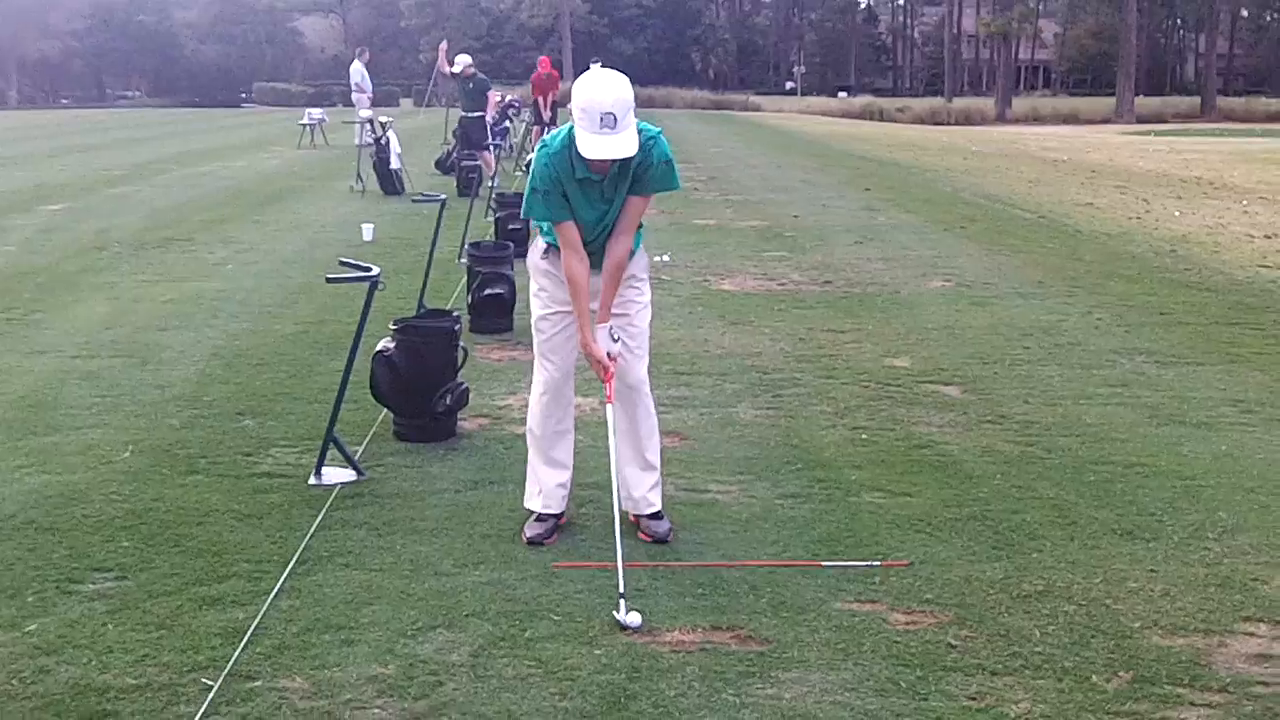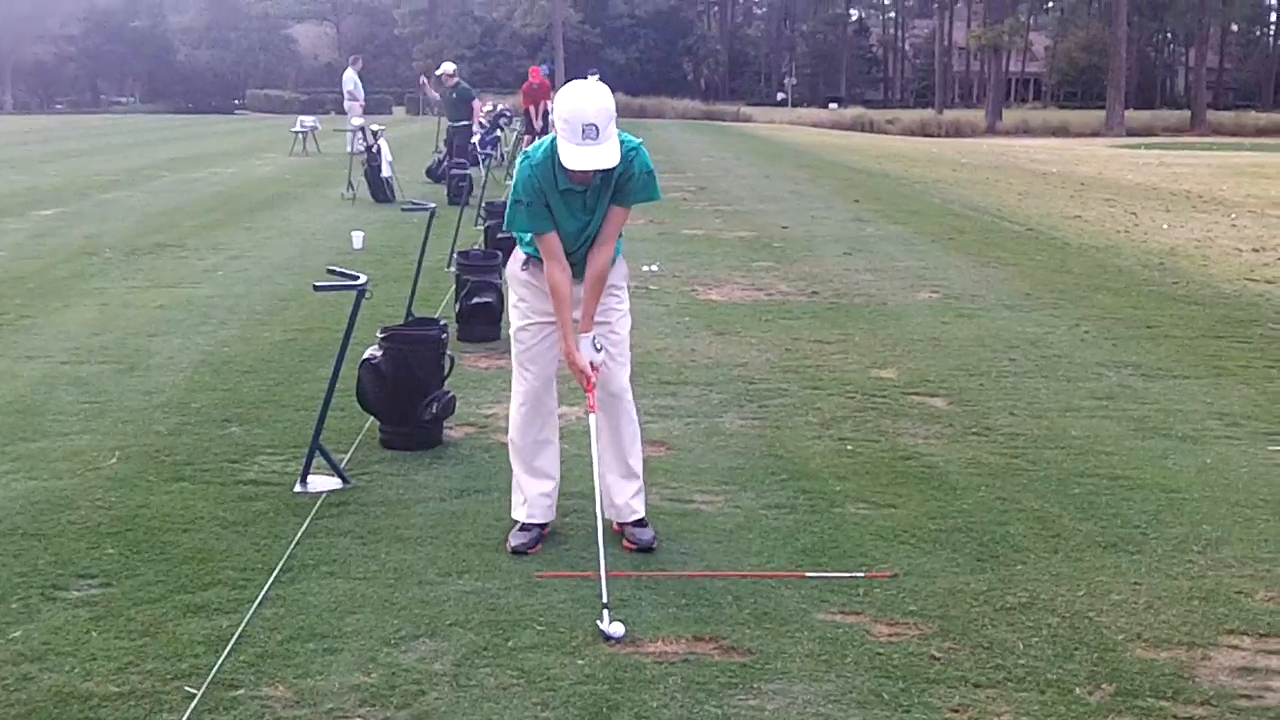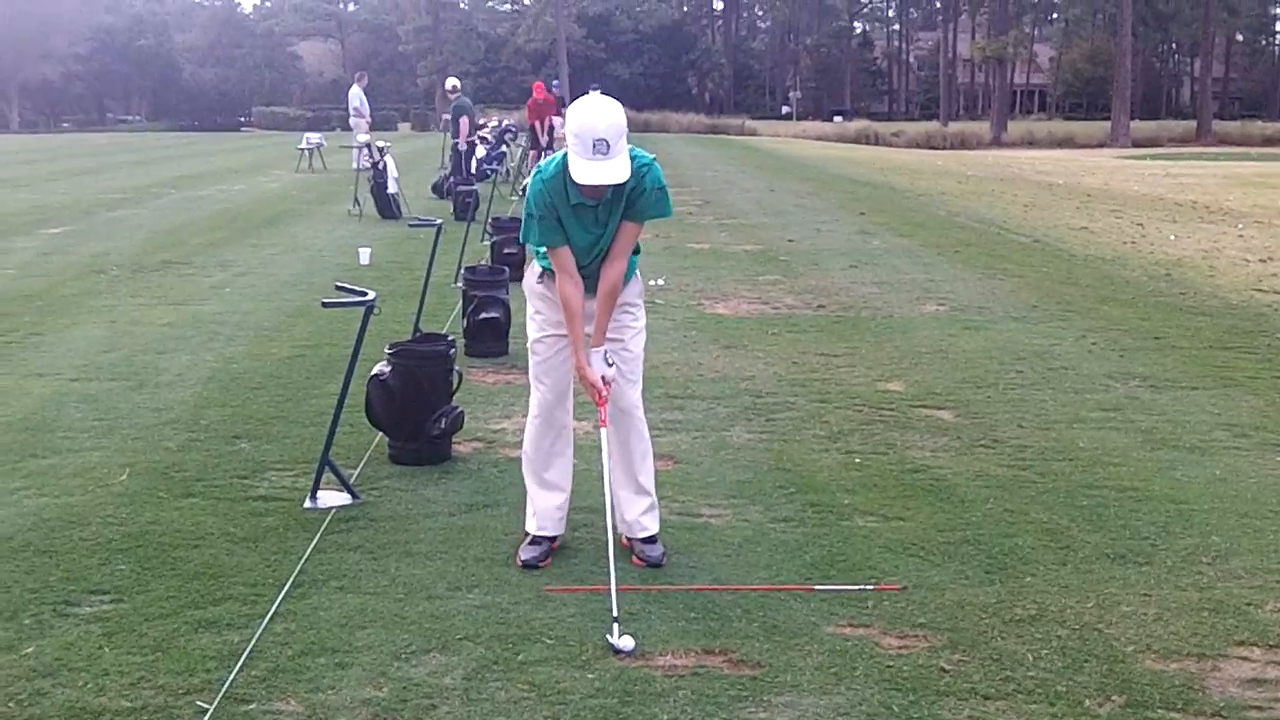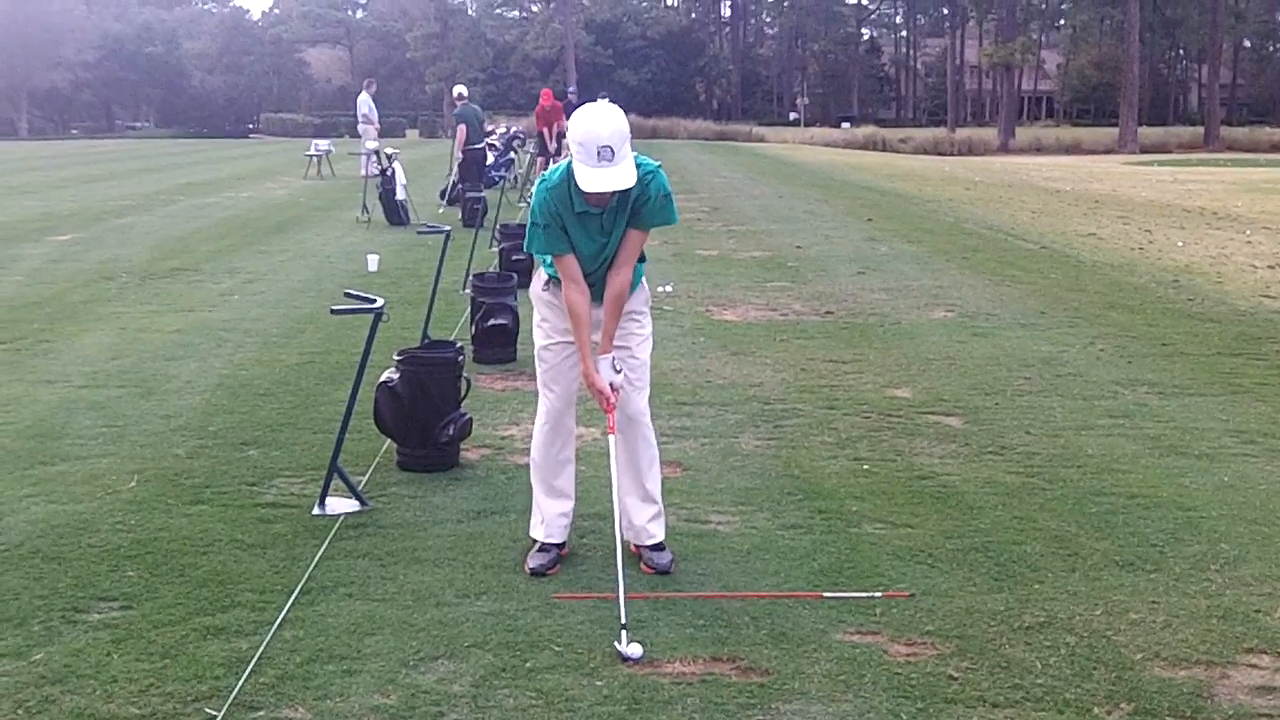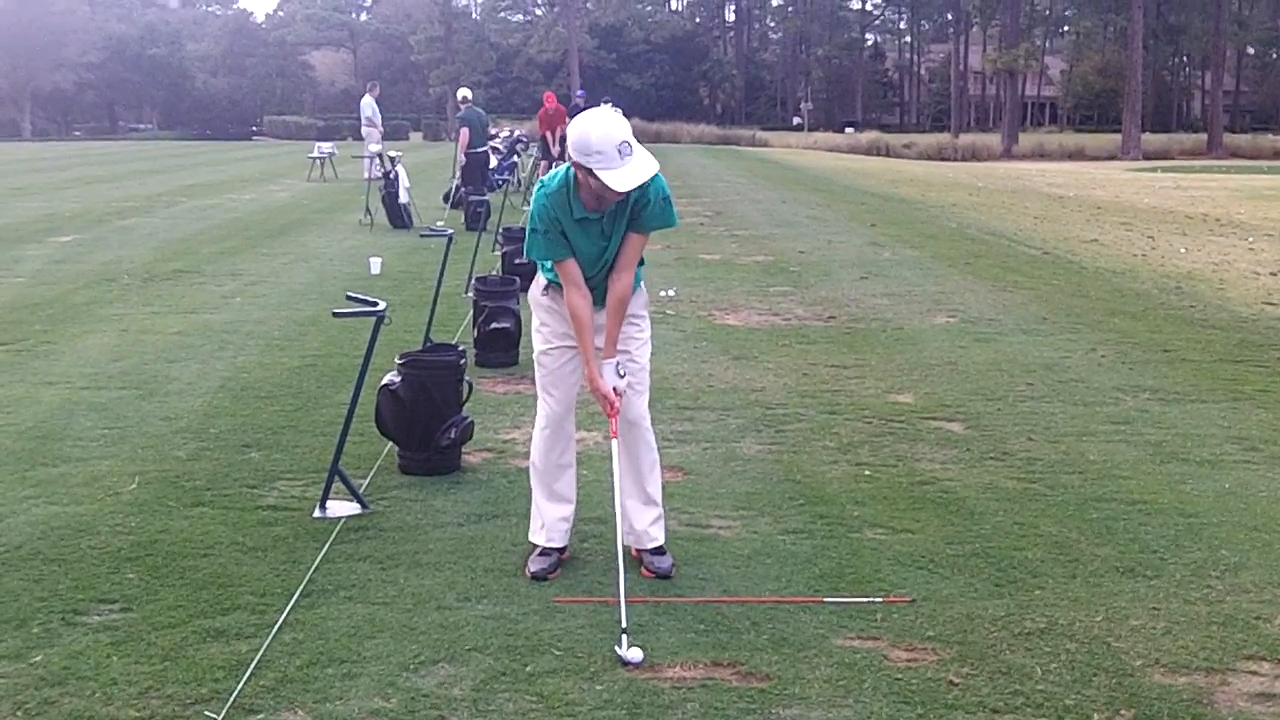
dt=0.4s
person 1, frame 1
left shoulder: (651, 148)
right shoulder: (551, 157)
left elbow: (621, 239)
right elbow: (573, 252)
left wrist: (605, 320)
right wrist: (586, 333)
left hip: (624, 266)
right hip: (558, 265)
left knee: (633, 379)
right knee: (552, 379)
left ankle: (645, 501)
right ankle: (548, 502)
person 1, frame 2
left shoulder: (632, 158)
right shoulder: (533, 169)
left elbow: (602, 249)
right elbow: (555, 262)
left wrist: (587, 331)
right wrist: (569, 343)
left hip: (605, 275)
right hip: (537, 276)
left knee: (615, 387)
right knee: (532, 389)
left ankle: (629, 509)
right ankle: (533, 513)
person 1, frame 3
left shoulder: (644, 174)
right shoulder: (546, 183)
left elbow: (615, 264)
right elbow: (568, 276)
left wrist: (600, 344)
right wrist: (581, 357)
left hip: (619, 292)
right hip: (553, 290)
left knee: (626, 403)
right knee: (547, 403)
left ankle: (640, 525)
right ankle: (544, 526)
person 1, frame 4
left shoulder: (649, 181)
right shoulder: (550, 192)
left elbow: (620, 271)
right elbow: (574, 285)
left wrist: (608, 353)
right wrist: (588, 365)
left hip: (626, 299)
right hip: (558, 299)
left knee: (634, 411)
right knee: (554, 411)
left ankle: (647, 532)
right ankle: (550, 532)
person 1, frame 5
left shoulder: (648, 186)
right shoulder: (549, 199)
left elbow: (623, 275)
right elbow: (576, 289)
left wrist: (611, 357)
right wrist: (592, 370)
left hip: (625, 303)
right hip: (559, 302)
left knee: (635, 414)
right knee: (554, 415)
left ankle: (647, 535)
right ankle: (551, 536)
